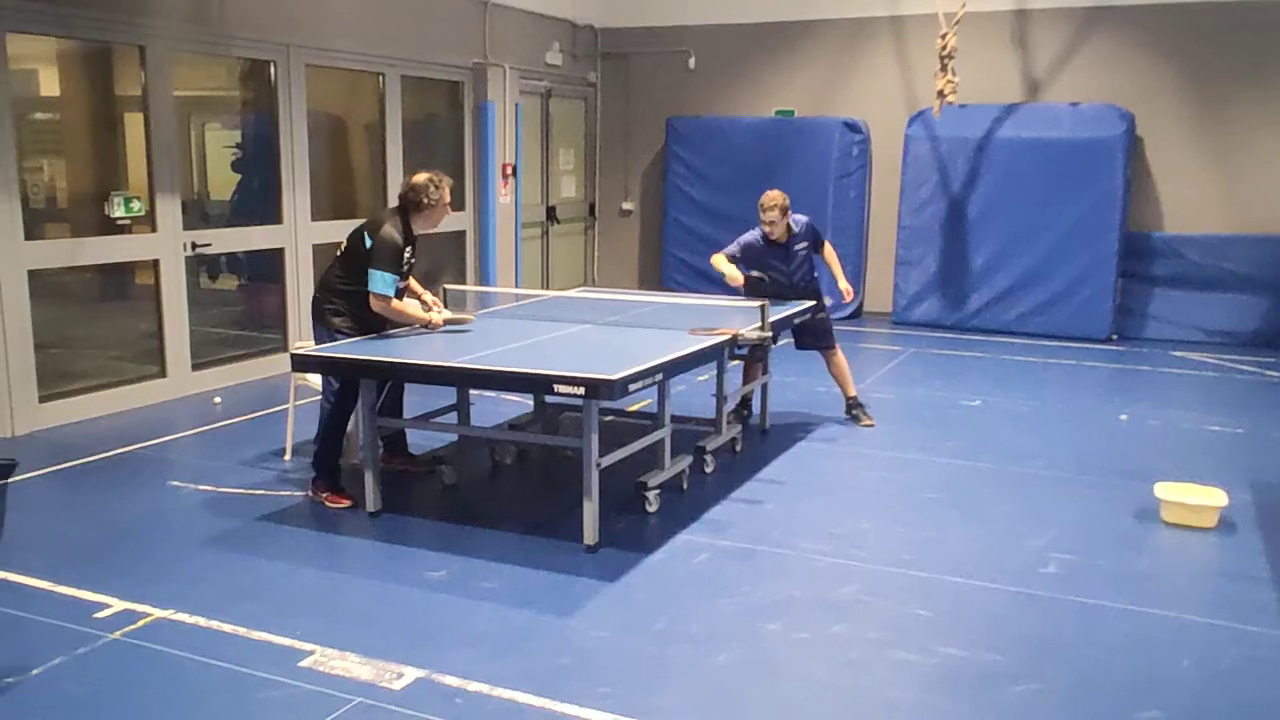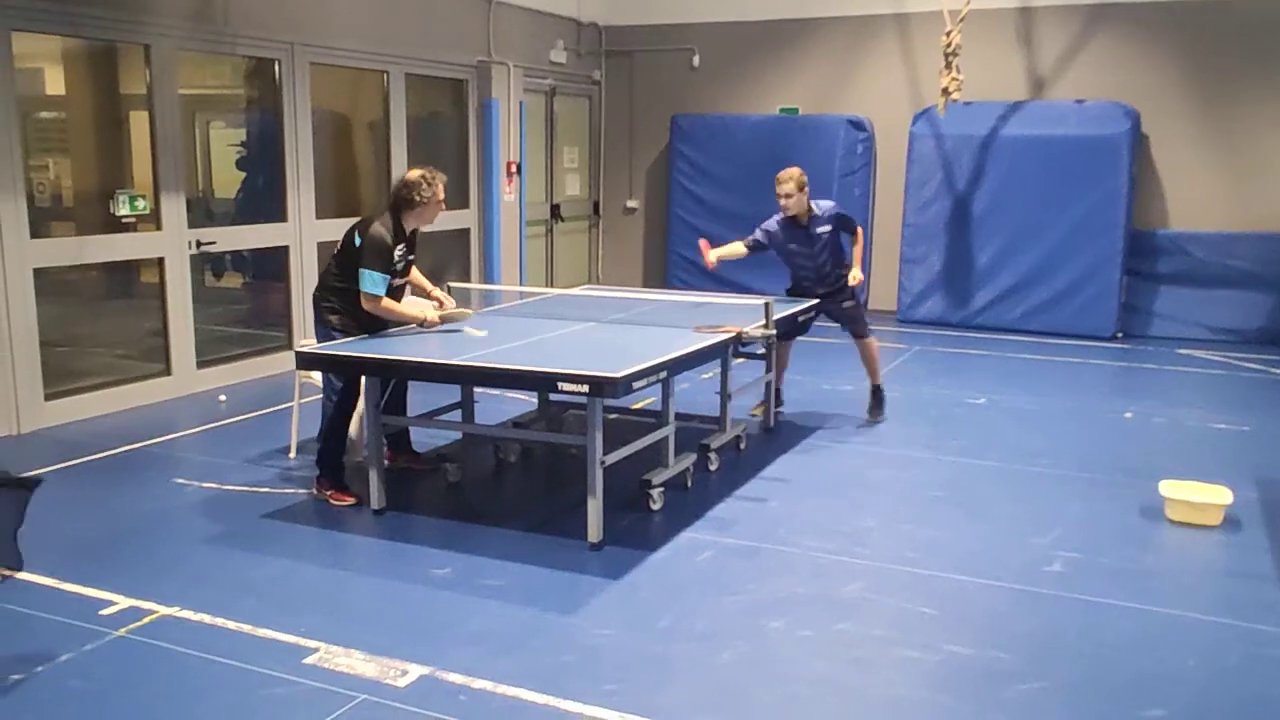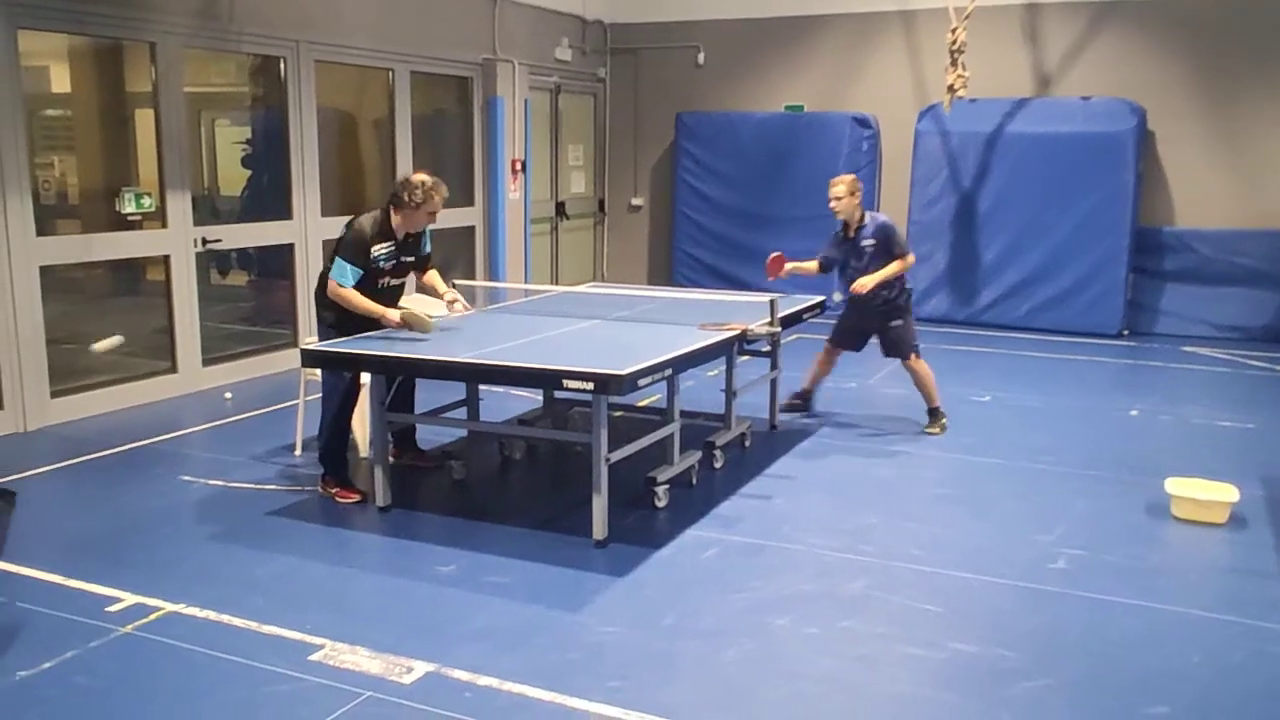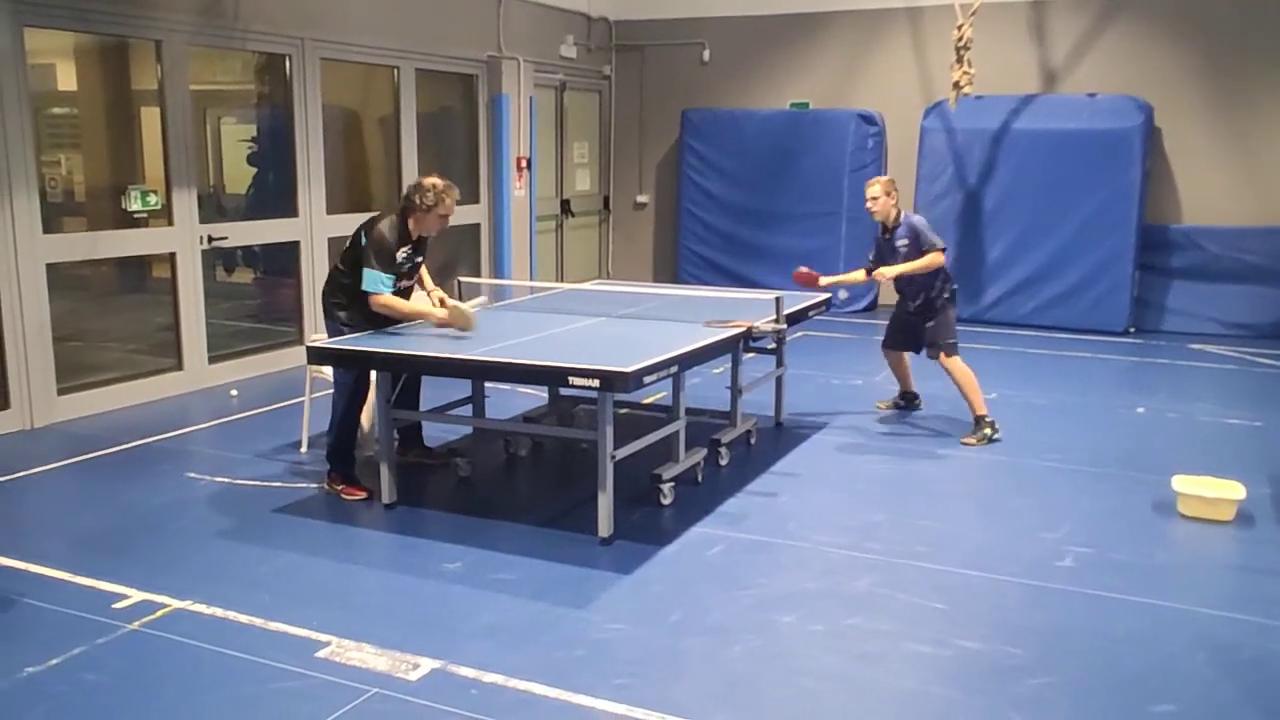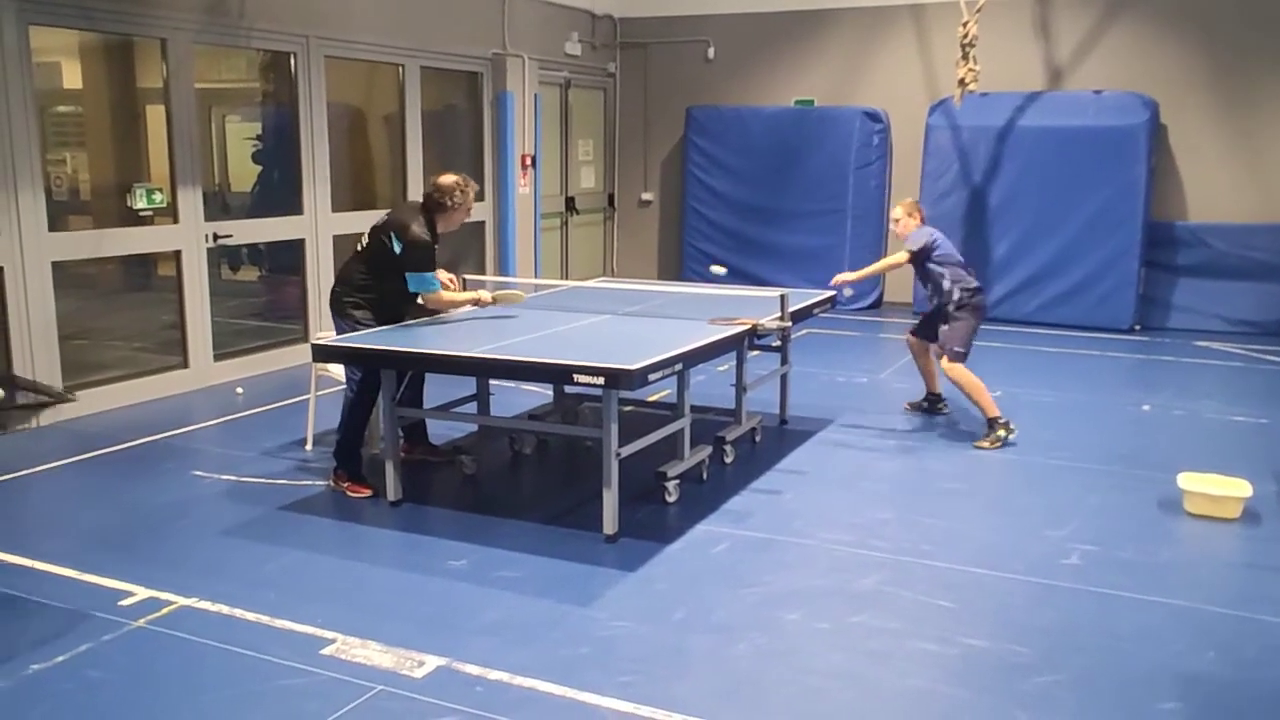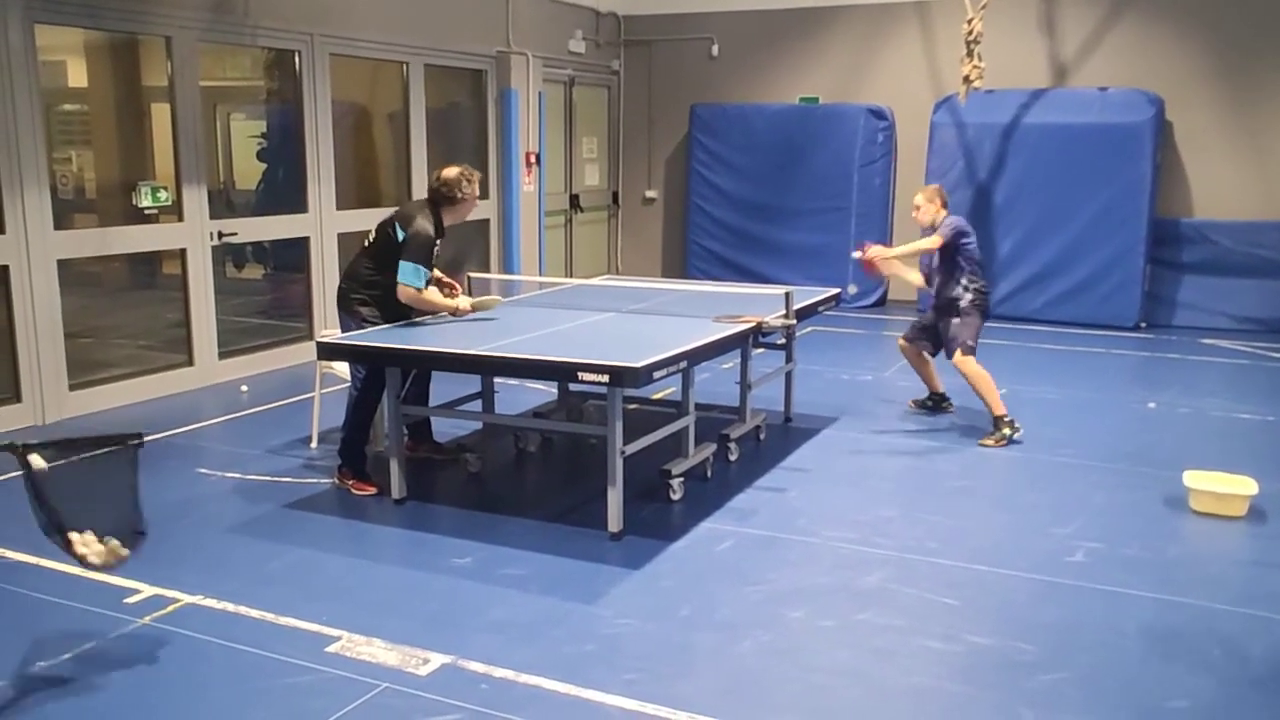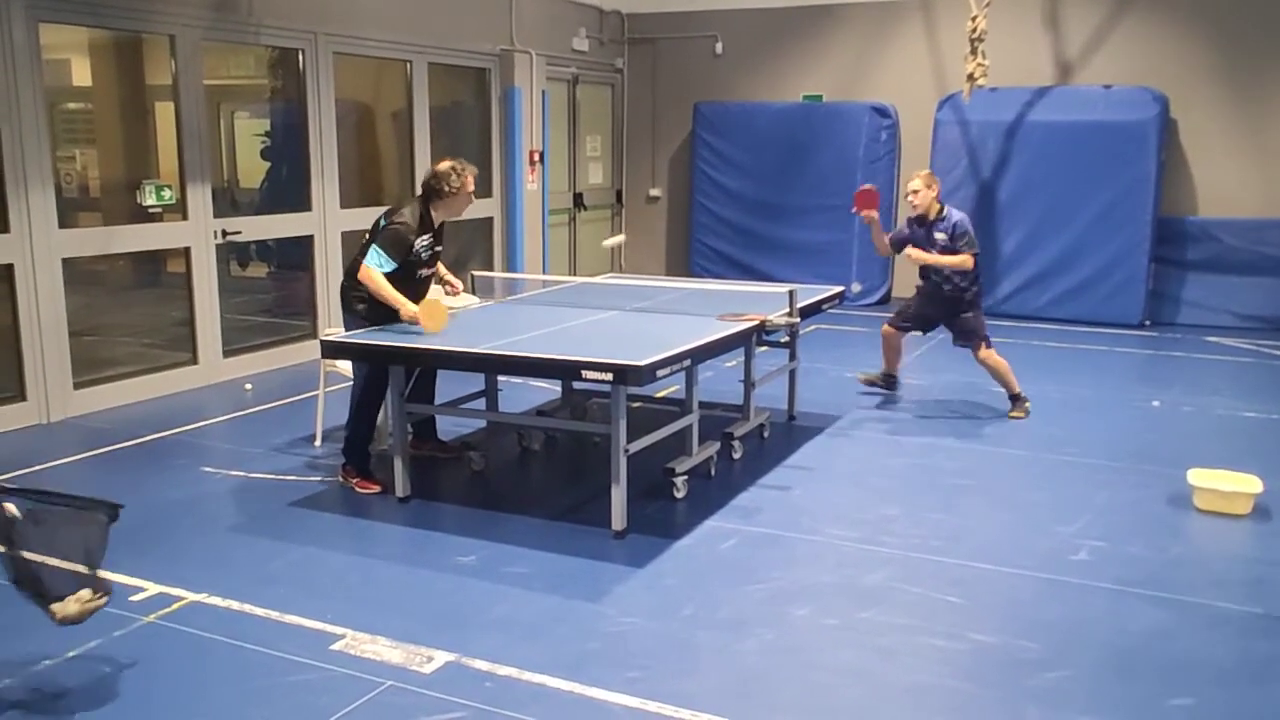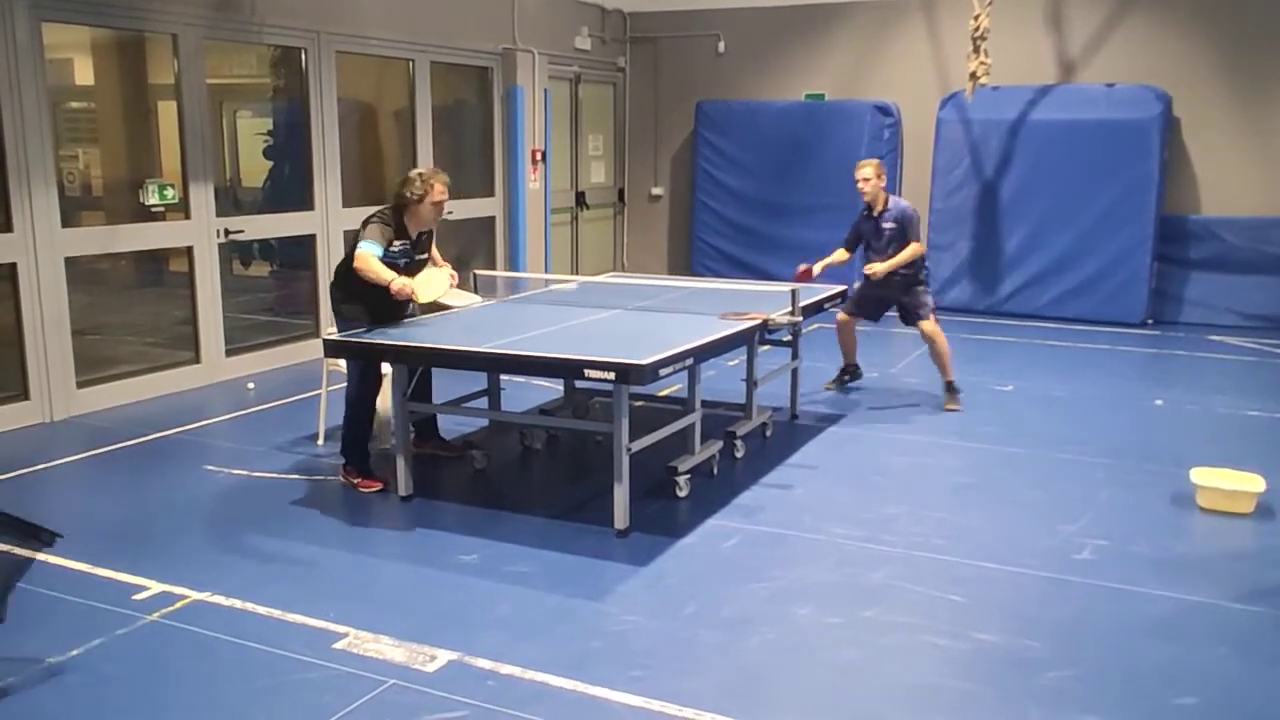
dt=0.3s
person 1, frame 1
left shoulder: (405, 228)
right shoulder: (388, 237)
right elbow: (381, 302)
left wrist: (421, 293)
right wrist: (426, 319)
left hip: (367, 318)
right hip: (339, 316)
left knee: (391, 379)
right knee: (343, 394)
left ankle: (394, 451)
right ankle: (324, 480)
person 1, frame 2
left shoulder: (407, 228)
right shoulder: (379, 235)
right elbow: (372, 301)
left wrist: (431, 291)
right wrist: (422, 317)
left hip: (371, 317)
right hip: (339, 316)
left knee: (395, 378)
right knee: (343, 393)
left ankle: (398, 449)
right ankle: (328, 478)
person 1, frame 3
left shoulder: (417, 232)
right shoulder: (364, 231)
left elbow: (425, 268)
right elbow: (335, 288)
left wrist: (446, 293)
right wrist: (381, 313)
left hip: (383, 312)
right hip: (342, 314)
left knee: (401, 375)
right knee: (342, 390)
left ankle: (404, 446)
right ankle: (332, 475)
person 1, frame 4
left shoulder: (422, 231)
right shoulder: (383, 235)
right elbow: (379, 301)
left wrist: (431, 290)
right wrist: (427, 314)
left hip: (388, 310)
right hip: (349, 310)
left knee: (407, 371)
right knee: (353, 386)
left ankle: (410, 443)
right ankle: (339, 472)
person 1, frame 5
left shoulder: (418, 214)
right shoulder: (416, 236)
right elbow: (433, 299)
left wrist: (435, 272)
right wrist: (473, 298)
left hip: (386, 304)
right hip: (357, 306)
left knee: (410, 368)
right knee: (365, 384)
left ankle: (414, 441)
right ankle: (345, 470)
person 1, frame 6
left shoulder: (427, 214)
right shoulder: (422, 230)
right elbow: (409, 293)
left wrist: (436, 278)
right wrist: (452, 305)
left hip: (391, 304)
right hip: (364, 305)
left knee: (417, 366)
right knee: (370, 382)
left ankle: (419, 439)
right ankle: (350, 468)
person 1, frame 7
left shoulder: (436, 219)
right shoulder: (405, 223)
right elbow: (367, 272)
left wrist: (444, 275)
right wrist: (401, 304)
left hip: (404, 303)
right hip: (369, 304)
left knee: (423, 366)
right knee: (372, 380)
left ankle: (424, 437)
right ankle: (354, 466)
person 1, frame 8
left shoulder: (424, 226)
right shoulder: (381, 226)
right elbow: (362, 260)
left wrist: (442, 264)
right wrist: (392, 279)
left hip: (398, 304)
right hip: (357, 304)
right knee: (365, 379)
left ankle: (426, 435)
right ankle: (354, 465)
person 2, frame 1
left shoulder: (805, 227)
right shoulder: (752, 242)
left elbow: (823, 247)
right elbow: (718, 257)
left wrist: (840, 278)
right wrist: (728, 268)
left hip: (808, 299)
left knee: (830, 349)
left ankle: (853, 403)
right ankle: (745, 405)
person 2, frame 2
left shoulder: (830, 212)
right shoulder: (775, 227)
left elbow: (856, 232)
right elbow: (744, 247)
left wrist: (856, 267)
right wrist: (715, 254)
left hip: (838, 288)
right hip: (802, 292)
left knee: (863, 338)
right knee: (782, 340)
left ankle: (876, 391)
right ankle: (774, 395)
person 2, frame 3
left shoulder: (881, 225)
right shoulder: (840, 236)
left elbow: (907, 259)
right elbow: (821, 266)
left wrist: (874, 279)
right wrist: (792, 268)
left hip: (893, 304)
right hip: (860, 305)
left knee: (910, 358)
right knee: (832, 349)
left ankle: (936, 412)
right ankle: (805, 396)
person 2, frame 4
left shoulder: (914, 225)
right shoulder: (882, 238)
left elbow: (938, 258)
right elbow: (868, 273)
left wrist: (897, 270)
right wrist: (831, 280)
left hip: (936, 301)
right hip: (909, 303)
left knee: (947, 358)
right knee: (891, 349)
left ankle: (984, 422)
right ankle: (909, 397)
person 2, frame 5
left shoulder: (924, 235)
right shoulder: (929, 243)
left elbow: (900, 258)
left wrist: (856, 275)
left hip: (963, 307)
right hip: (951, 305)
left knee: (950, 365)
right knee: (915, 338)
left ankle: (999, 423)
right ankle: (934, 398)
person 2, frame 6
left shoulder: (955, 224)
right shoulder: (938, 232)
left elbow: (931, 244)
right elbow: (928, 282)
left wrist: (888, 252)
right wrist: (895, 268)
left hip: (966, 306)
right hip: (946, 305)
left knee: (963, 359)
right knee: (908, 344)
left ankle: (1005, 422)
right ankle: (938, 398)
person 2, frame 7
left shoulder: (958, 221)
right shoulder: (914, 224)
left elbow: (968, 262)
right elbow: (888, 248)
left wrist: (927, 258)
right wrist: (875, 224)
left hip: (963, 298)
right hip: (931, 295)
left knee: (984, 353)
right knee: (890, 330)
left ankle: (1018, 397)
right ankle: (889, 377)
person 2, frame 8
left shoulder: (903, 209)
right shoulder: (862, 217)
left elbow: (918, 247)
right elbow: (847, 250)
left wrist: (887, 266)
right wrist: (822, 263)
left hip: (909, 280)
right hip: (876, 280)
left knee: (929, 329)
right knee: (844, 319)
left ankle: (951, 386)
right ankle: (851, 369)
